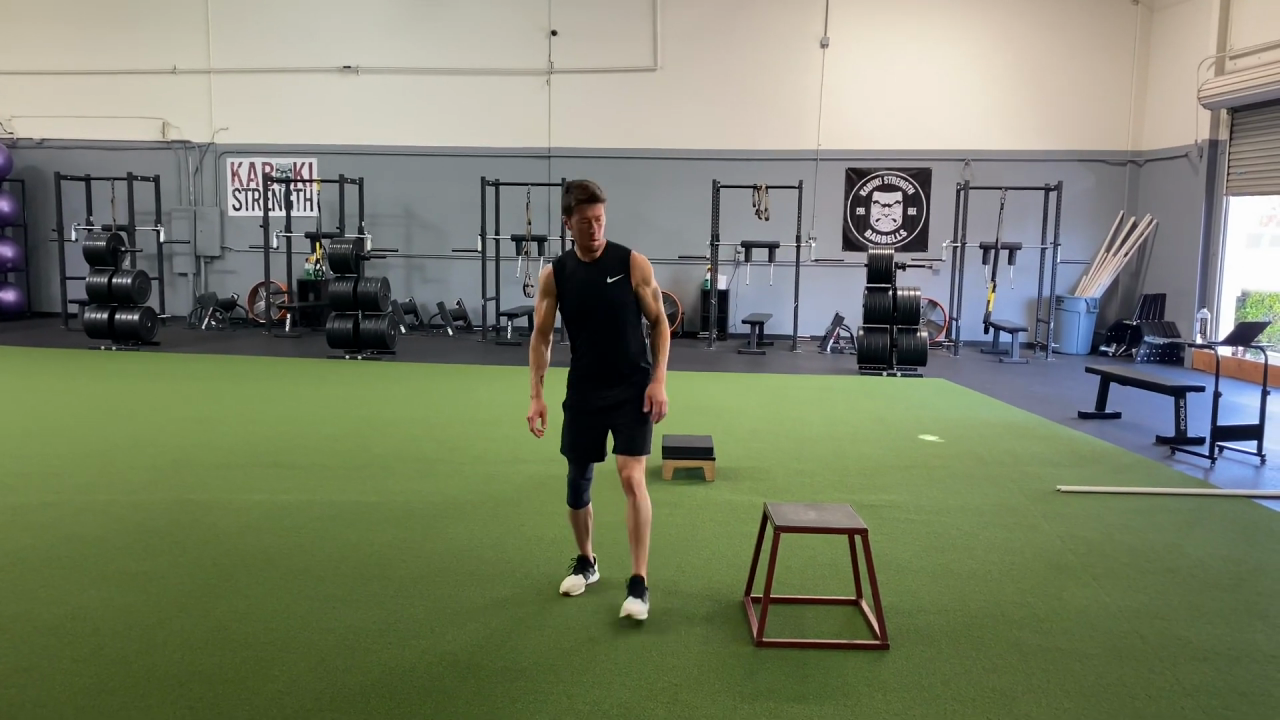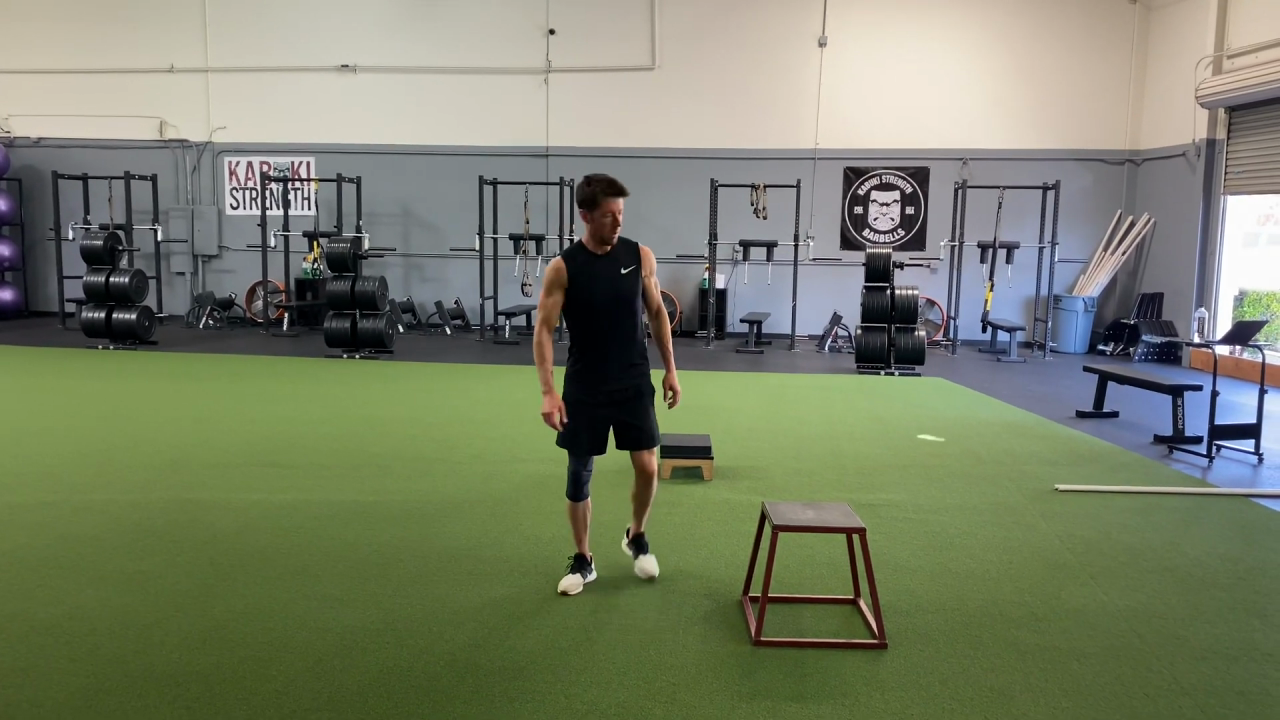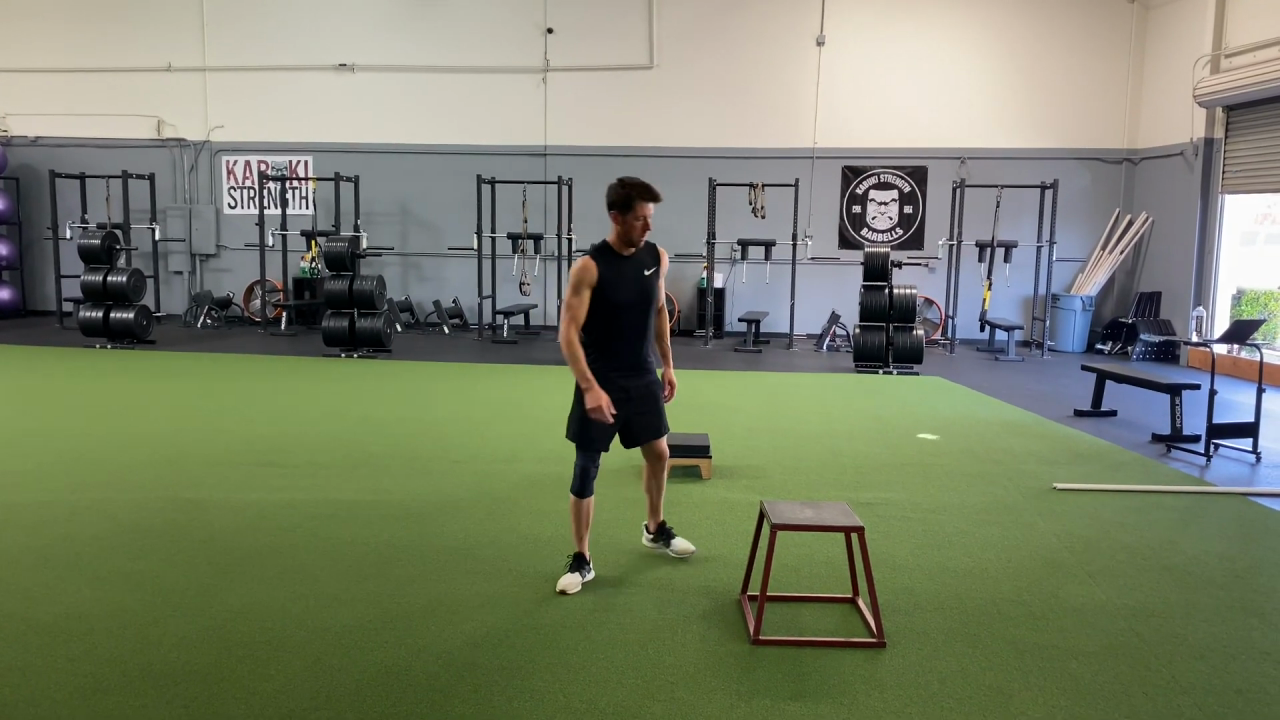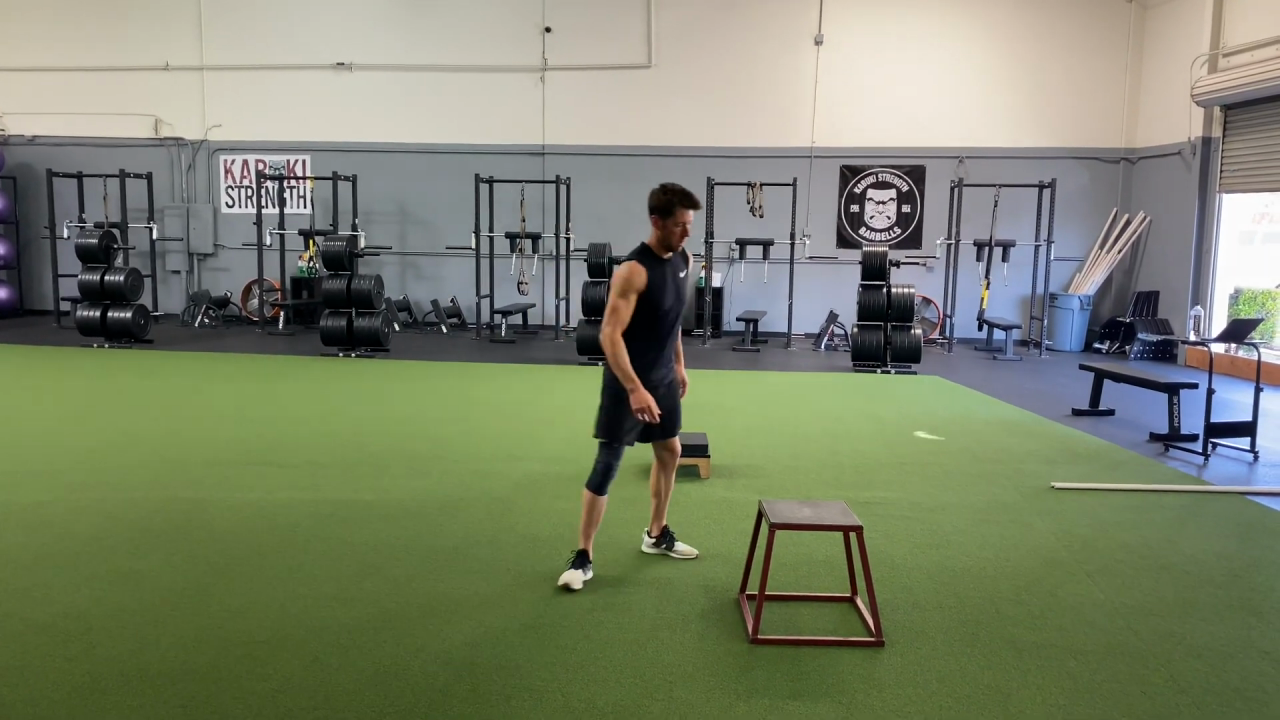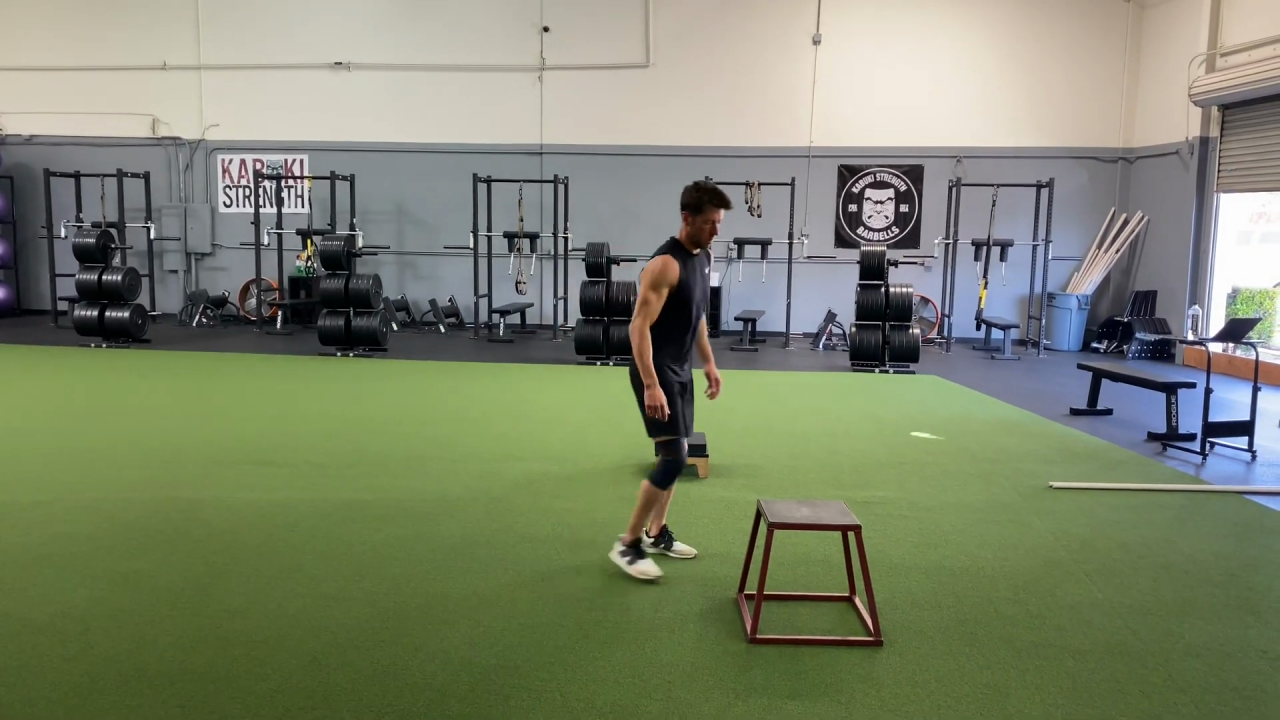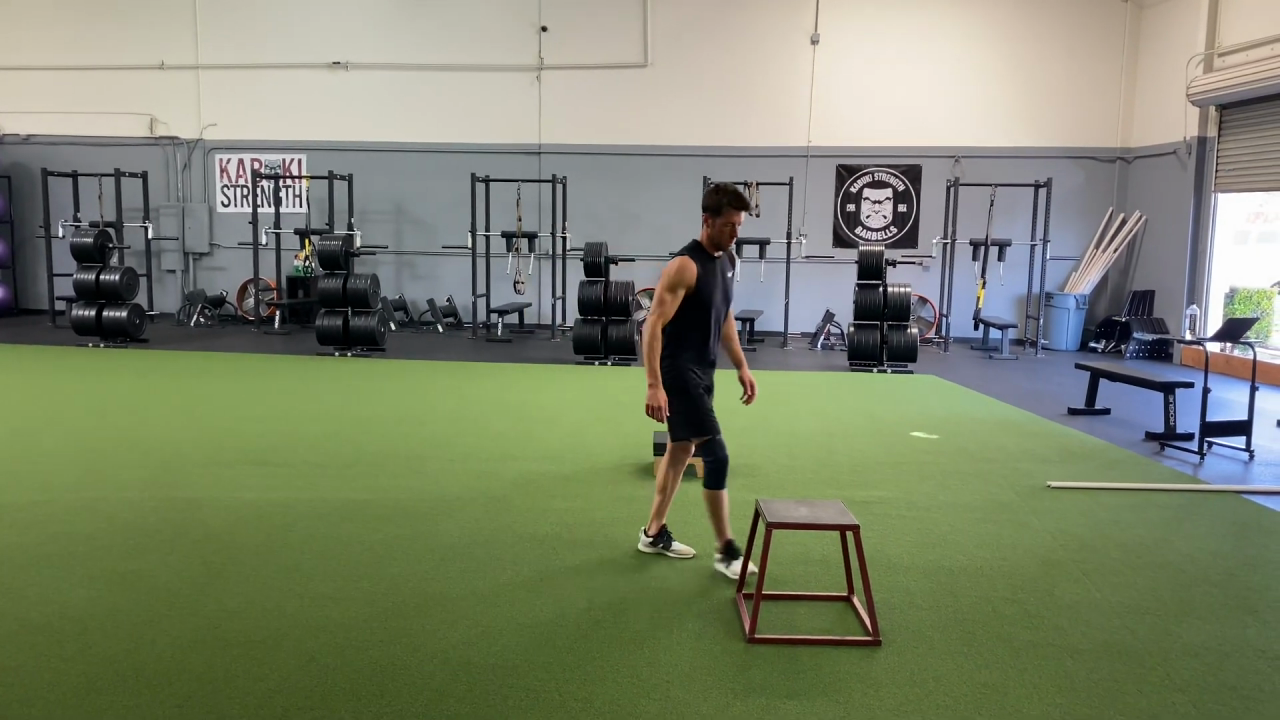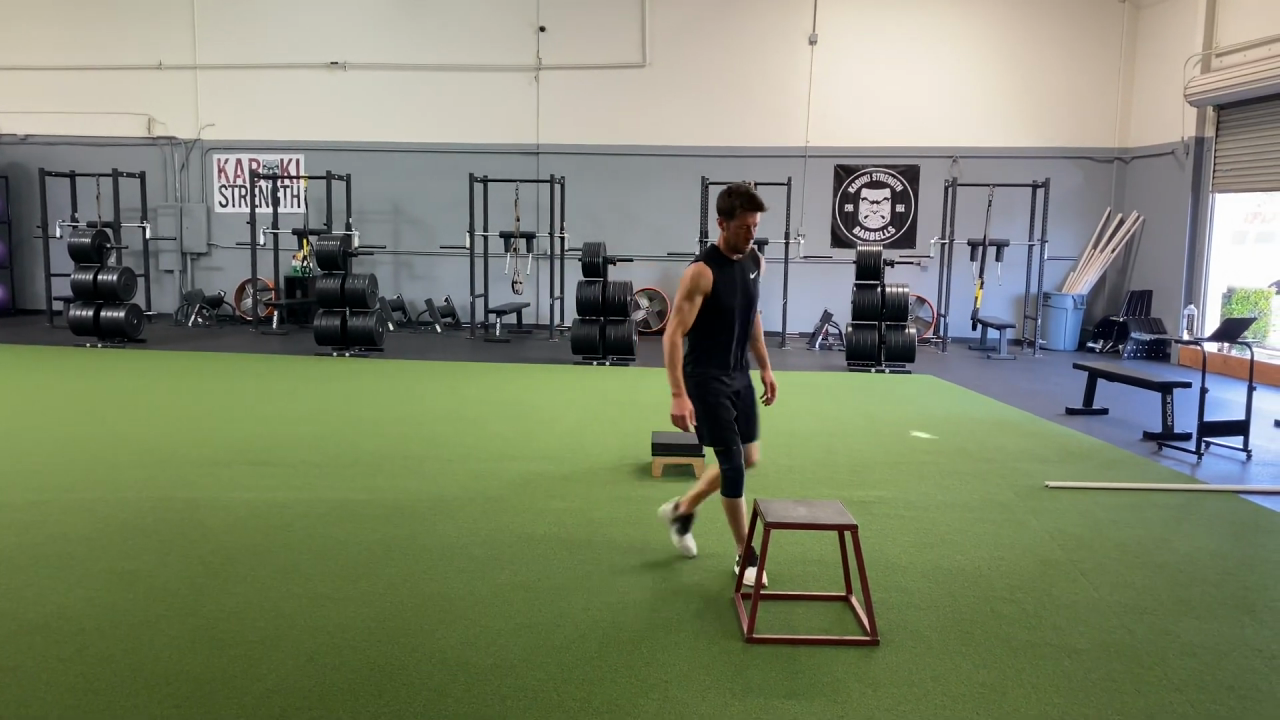
dt=0.2s
person 1, frame 1
left shoulder: (633, 263)
right shoulder: (555, 274)
left elbow: (660, 323)
right elbow: (541, 337)
left wrist: (658, 381)
right wrist: (536, 396)
left hip: (630, 390)
right hip: (583, 391)
left knee: (632, 478)
right knee: (578, 483)
left ankle: (639, 581)
right ankle: (585, 561)
person 1, frame 2
left shoulder: (640, 257)
right shoulder: (562, 267)
left elbow: (657, 314)
right elbow: (543, 332)
left wrist: (670, 370)
right wrist: (548, 391)
left hip: (634, 382)
right hip: (584, 386)
left knee: (646, 468)
right knee: (578, 475)
left ankle: (636, 537)
right ankle: (582, 561)
person 1, frame 3
left shoulder: (656, 257)
right shoulder: (589, 266)
right elbow: (569, 331)
left wrist: (667, 365)
right wrist: (589, 388)
left hip: (642, 378)
right hip: (601, 382)
left knee: (659, 455)
right knee: (585, 470)
left ankle: (655, 528)
right ankle: (580, 560)
person 1, frame 4
left shoulder: (683, 259)
right shoulder: (634, 270)
right elbow: (610, 334)
left wrist: (679, 364)
right wrist: (635, 390)
left hip: (663, 375)
right hip: (629, 380)
left knee: (670, 452)
right knee: (606, 465)
left ankle: (657, 533)
right ankle: (582, 557)
person 1, frame 5
left shoulder: (703, 256)
right shoulder: (665, 263)
right elbow: (639, 326)
left wrist: (709, 363)
right wrist: (651, 385)
left hip: (681, 368)
right hip: (657, 372)
left knee: (680, 452)
right knee: (671, 459)
left ankle: (655, 533)
right ankle: (629, 543)
person 1, frame 6
left shoulder: (728, 260)
right shoulder: (685, 265)
right elbow: (653, 326)
left wrist: (742, 368)
right wrist: (654, 386)
left hip: (702, 371)
right hip: (679, 373)
left knee: (680, 450)
right knee: (717, 457)
left ankle: (654, 532)
right ankle: (726, 550)
person 1, frame 7
left shoulder: (756, 261)
right shoulder: (702, 272)
right elbow: (674, 334)
left wrist: (766, 368)
right wrist: (678, 395)
left hip: (739, 377)
right hip: (707, 380)
left knee: (748, 459)
right knee: (733, 465)
left ankle: (681, 511)
right ankle: (745, 557)
